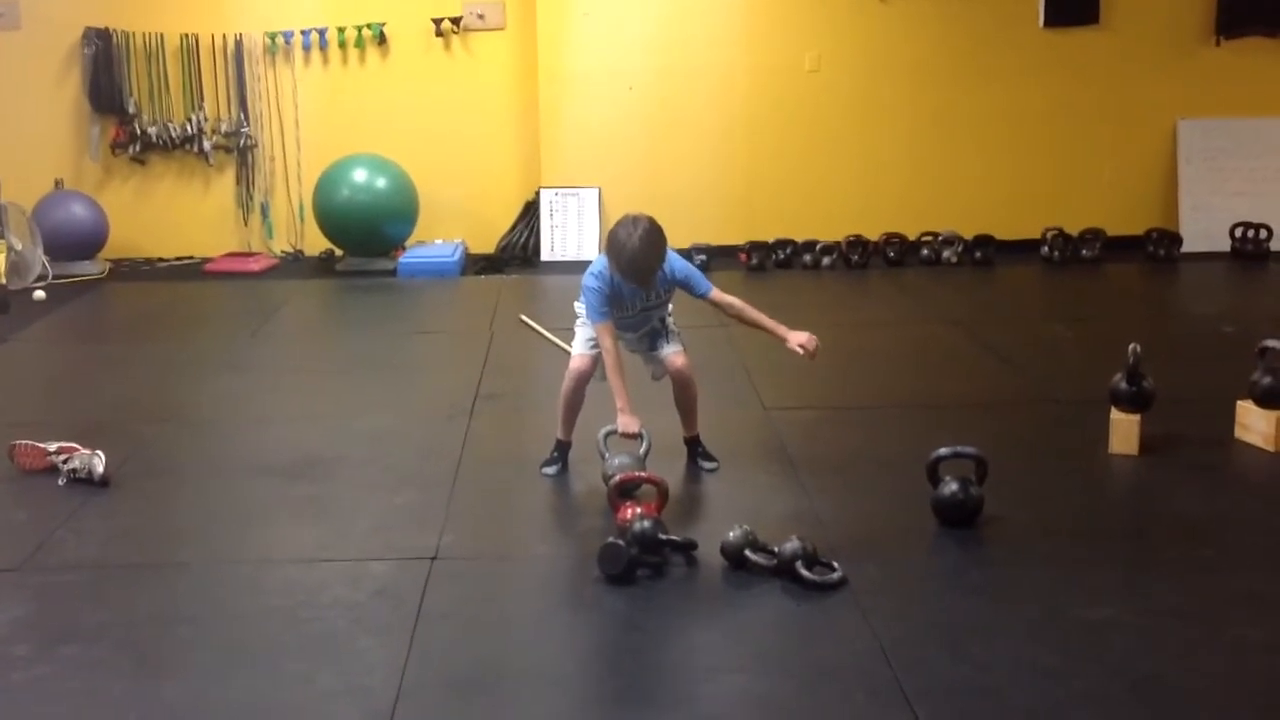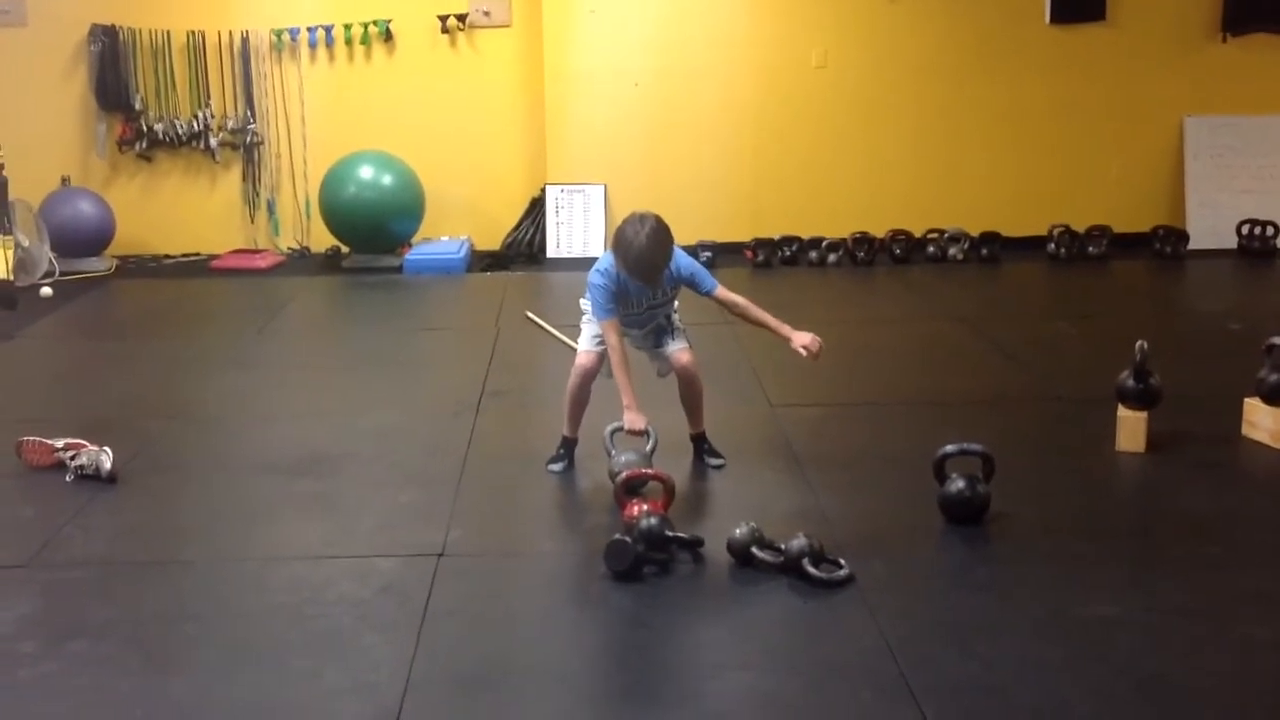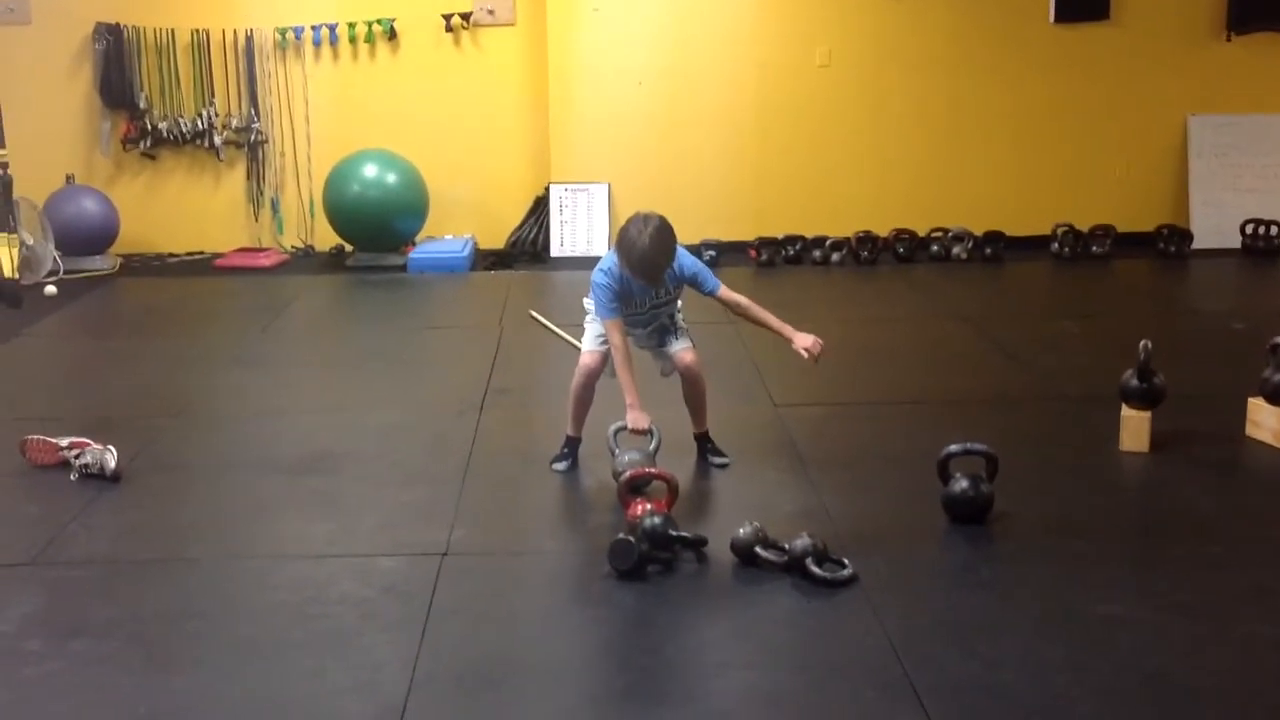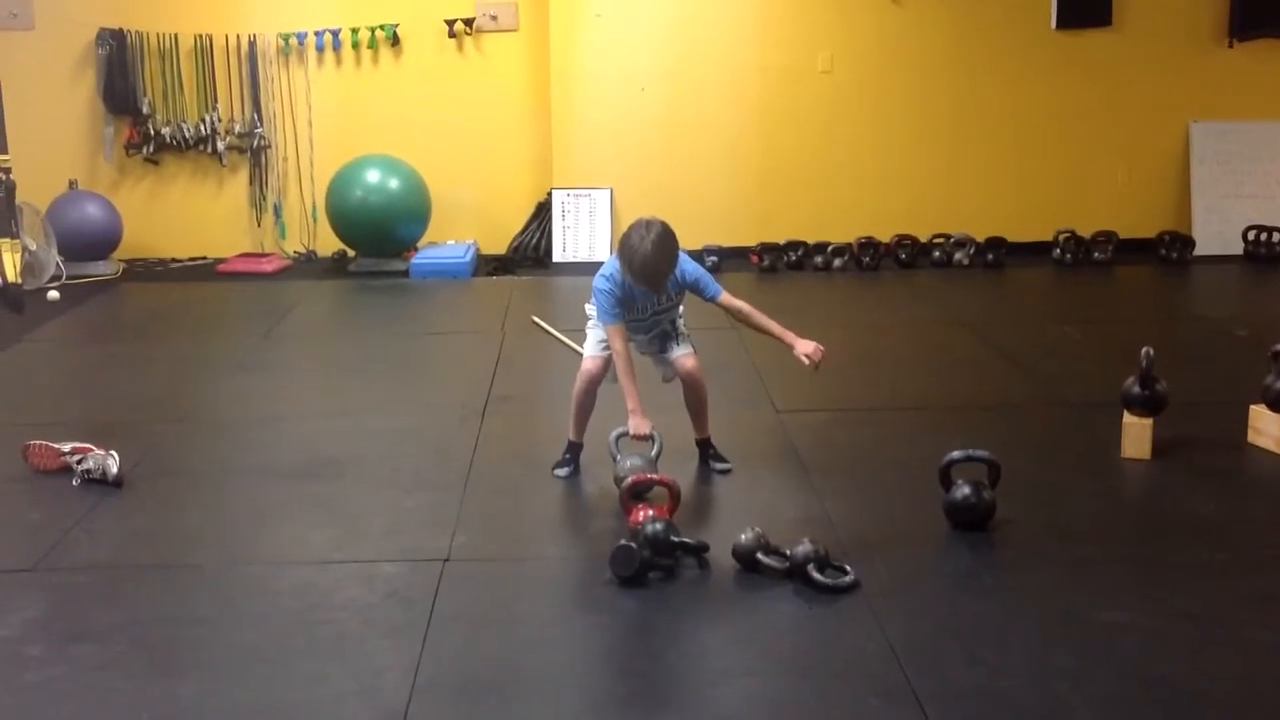
dt=0.2s
person 1, frame 1
left shoulder: (672, 265)
right shoulder: (596, 279)
left elbow: (725, 302)
right elbow: (609, 346)
left wrist: (786, 334)
right wrist: (624, 410)
left hip: (651, 322)
right hip: (600, 322)
left knee: (681, 368)
right knee: (579, 370)
left ankle: (693, 443)
right ankle: (561, 447)
person 1, frame 2
left shoulder: (678, 263)
right shoulder: (602, 276)
left elbow: (731, 301)
right elbow: (614, 343)
left wrist: (790, 333)
right wrist: (630, 407)
left hip: (657, 318)
right hip: (606, 318)
left knee: (686, 365)
right knee: (585, 366)
left ankle: (700, 440)
right ankle: (567, 444)
person 1, frame 3
left shoulder: (682, 262)
right shoulder: (605, 275)
left elbow: (734, 301)
right elbow: (617, 342)
left wrist: (792, 334)
right wrist: (633, 406)
left hip: (660, 318)
right hip: (609, 317)
left knee: (690, 364)
right knee: (589, 366)
left ankle: (703, 439)
right ankle: (571, 443)
person 1, frame 4
left shoulder: (684, 268)
right shoulder: (607, 281)
left elbow: (735, 307)
right elbow: (619, 347)
left wrist: (794, 341)
right wrist: (635, 412)
left hip: (662, 324)
right hip: (611, 323)
left knee: (691, 370)
right knee: (591, 372)
left ankle: (705, 445)
right ankle: (573, 449)
